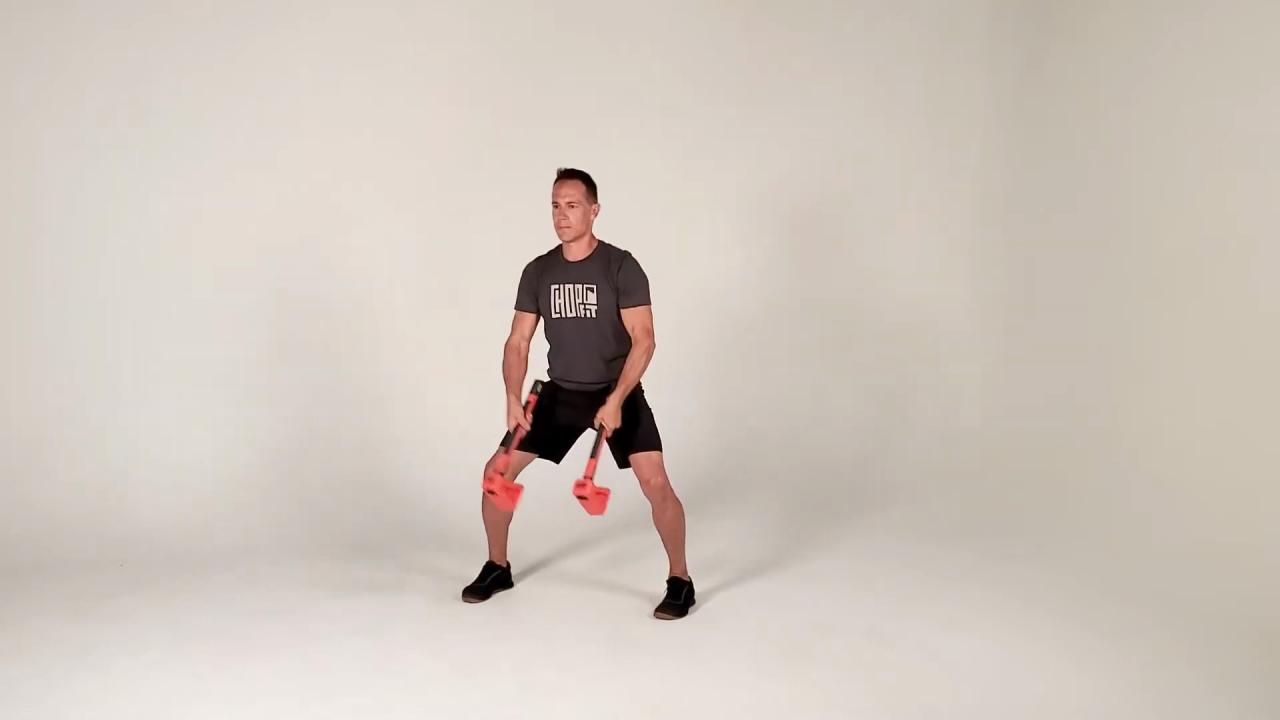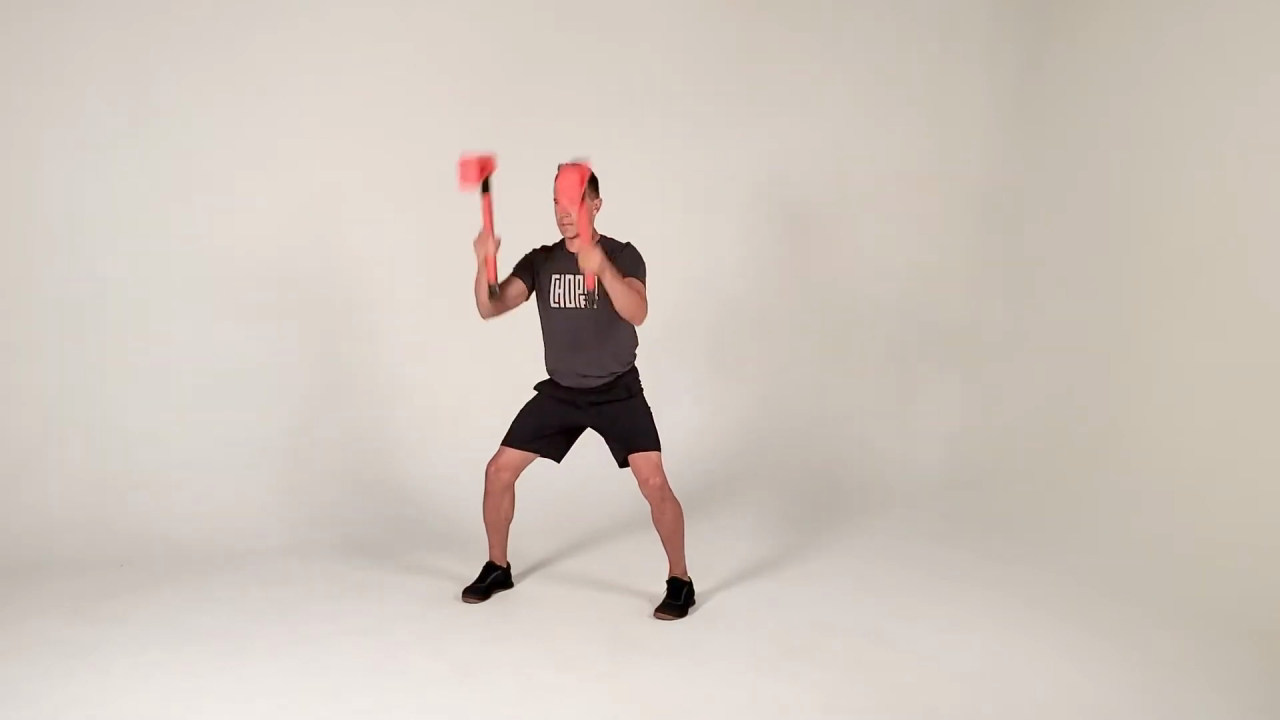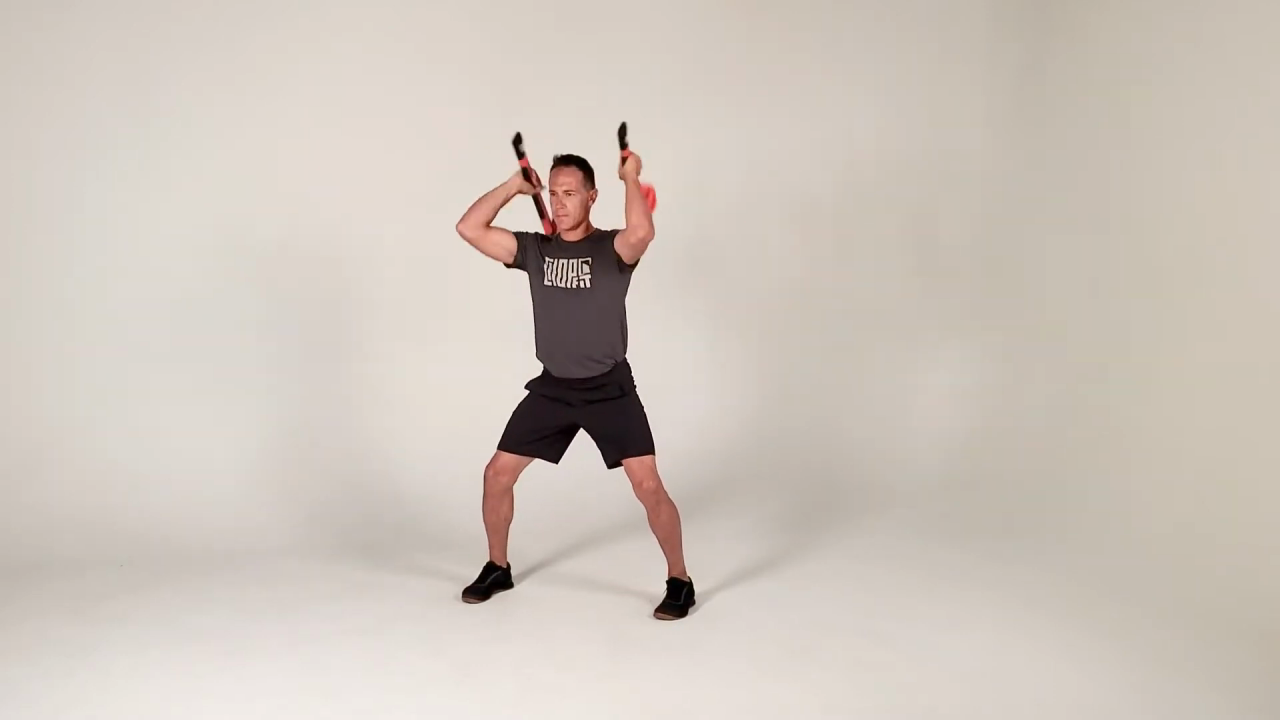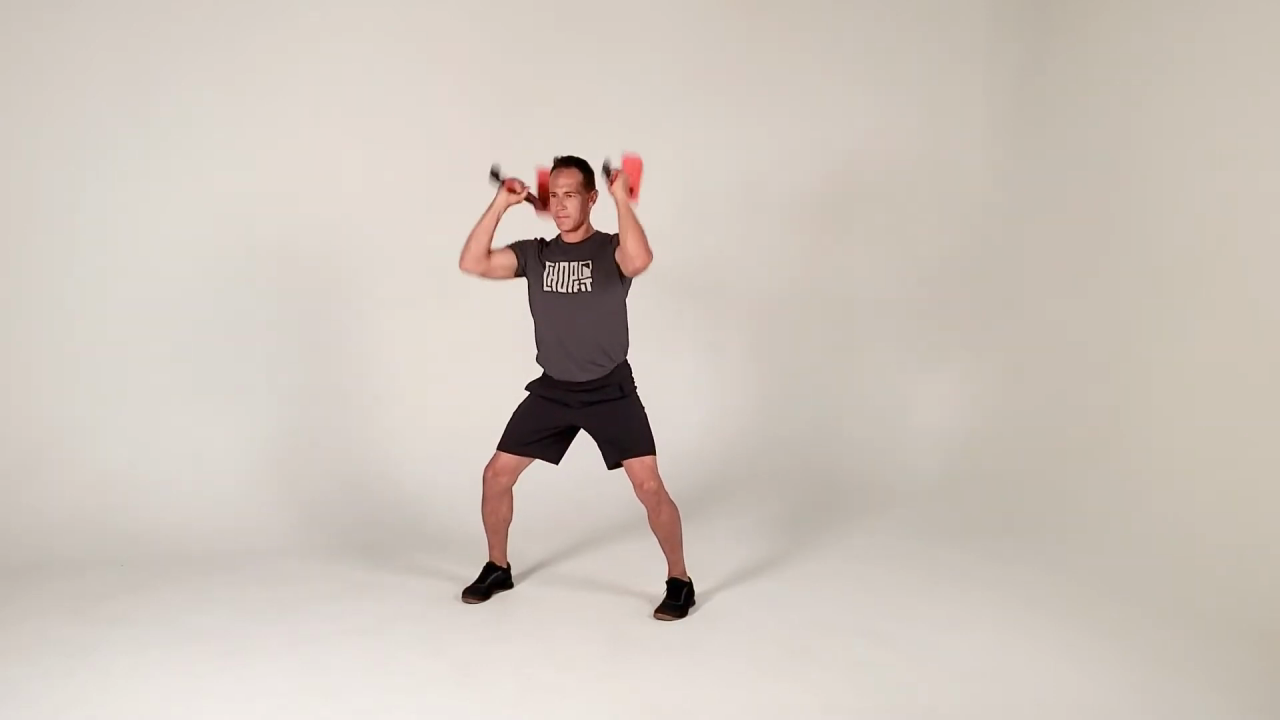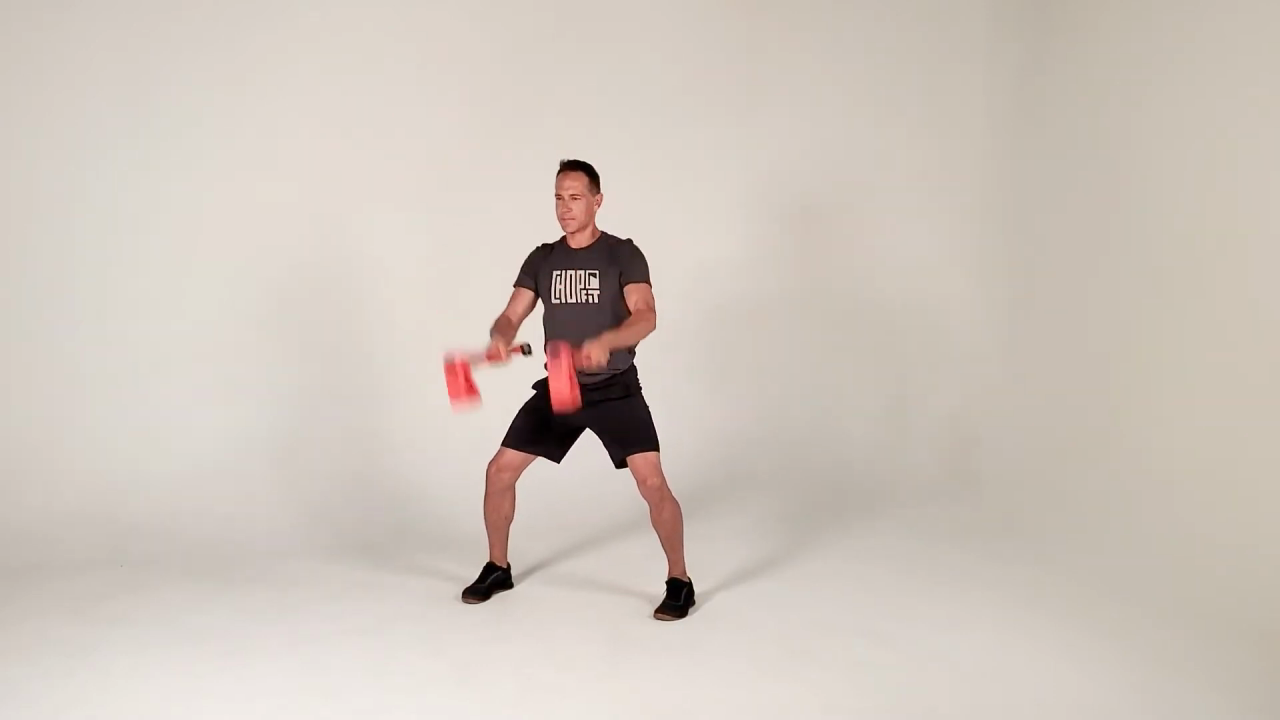
dt=0.3s
person 1, frame 1
left shoulder: (621, 267)
right shoulder: (538, 271)
left elbow: (644, 341)
right elbow: (518, 341)
left wrist: (615, 401)
right wrist: (513, 399)
left hip: (616, 393)
right hip: (560, 392)
left knee: (654, 482)
right knee: (497, 470)
left ankle: (680, 581)
right ankle: (497, 567)
person 1, frame 2
left shoulder: (622, 255)
right shoulder: (539, 261)
left elbow: (636, 313)
right elbow: (490, 307)
left wrist: (601, 266)
right wrist: (483, 264)
left hip: (618, 391)
right hip: (559, 391)
left knee: (653, 482)
right knee: (498, 470)
left ankle: (679, 581)
right ankle: (497, 567)
person 1, frame 3
left shoulder: (612, 248)
right shoulder: (533, 249)
left elbow: (641, 231)
right elbow: (468, 227)
left wrist: (632, 183)
right wrist: (514, 188)
left hip: (609, 388)
right hip: (552, 388)
left knee: (648, 486)
right knee: (496, 474)
left ankle: (679, 581)
right ankle: (497, 568)
person 1, frame 4
left shoulder: (612, 249)
right shoulder: (533, 254)
left elbow: (641, 260)
right elbow: (471, 263)
left wrist: (623, 199)
right wrist: (501, 202)
left hip: (609, 390)
right hip: (552, 390)
left knee: (649, 486)
right knee: (496, 475)
left ankle: (679, 581)
right ankle: (497, 568)
person 1, frame 5
left shoulder: (623, 255)
right shoulder: (540, 259)
left elbow: (645, 316)
right elbow: (511, 318)
left wrist: (607, 342)
right wrist: (499, 339)
left hip: (616, 387)
right hip: (556, 389)
left knee: (652, 483)
right knee: (499, 471)
left ankle: (679, 582)
right ankle: (497, 568)
